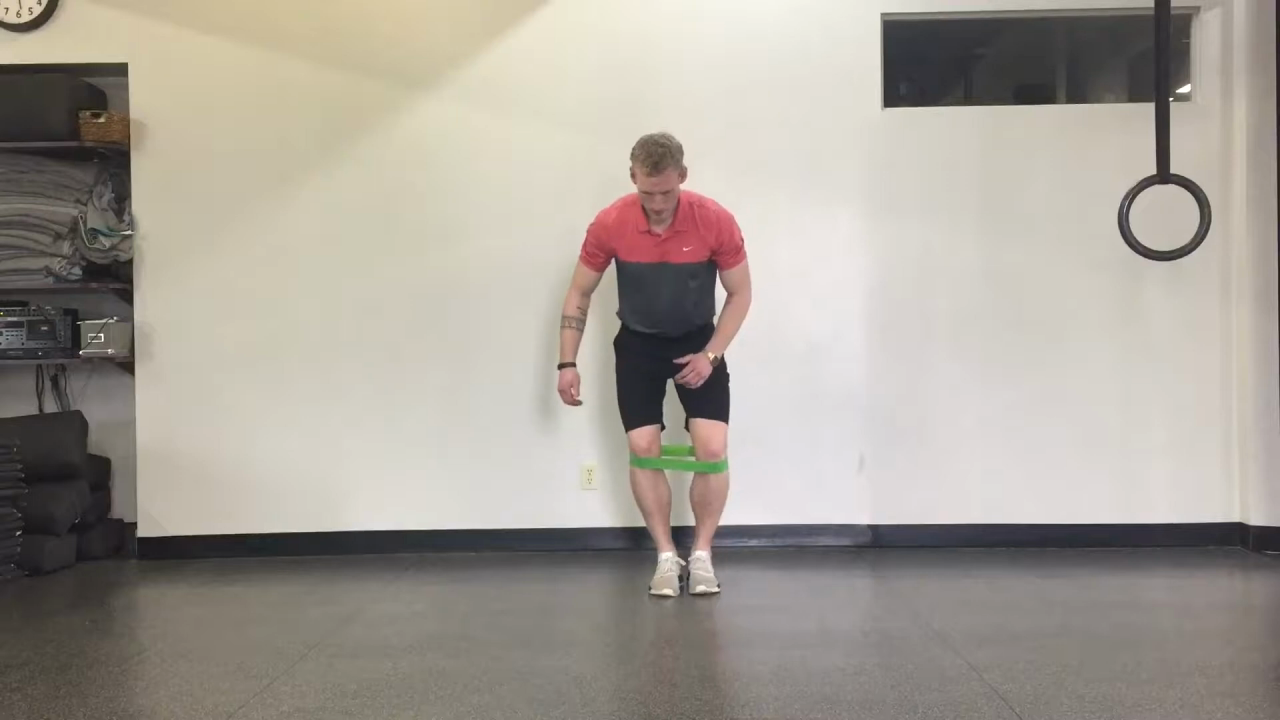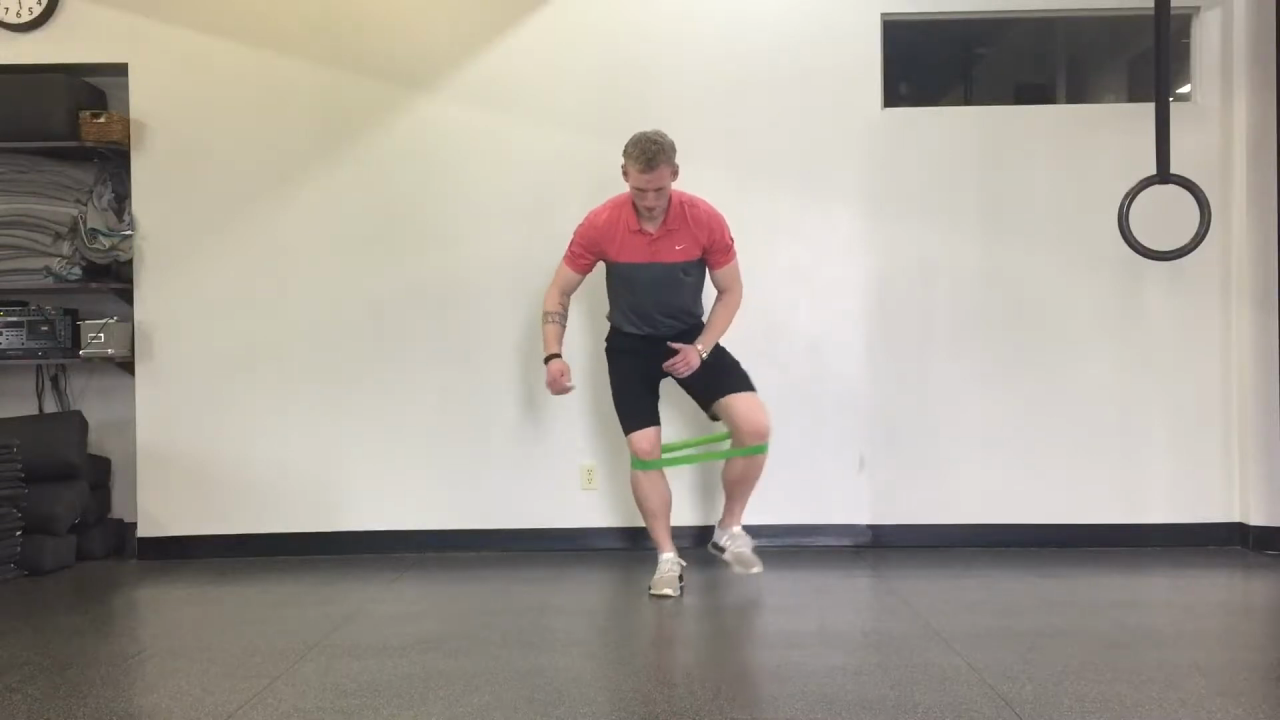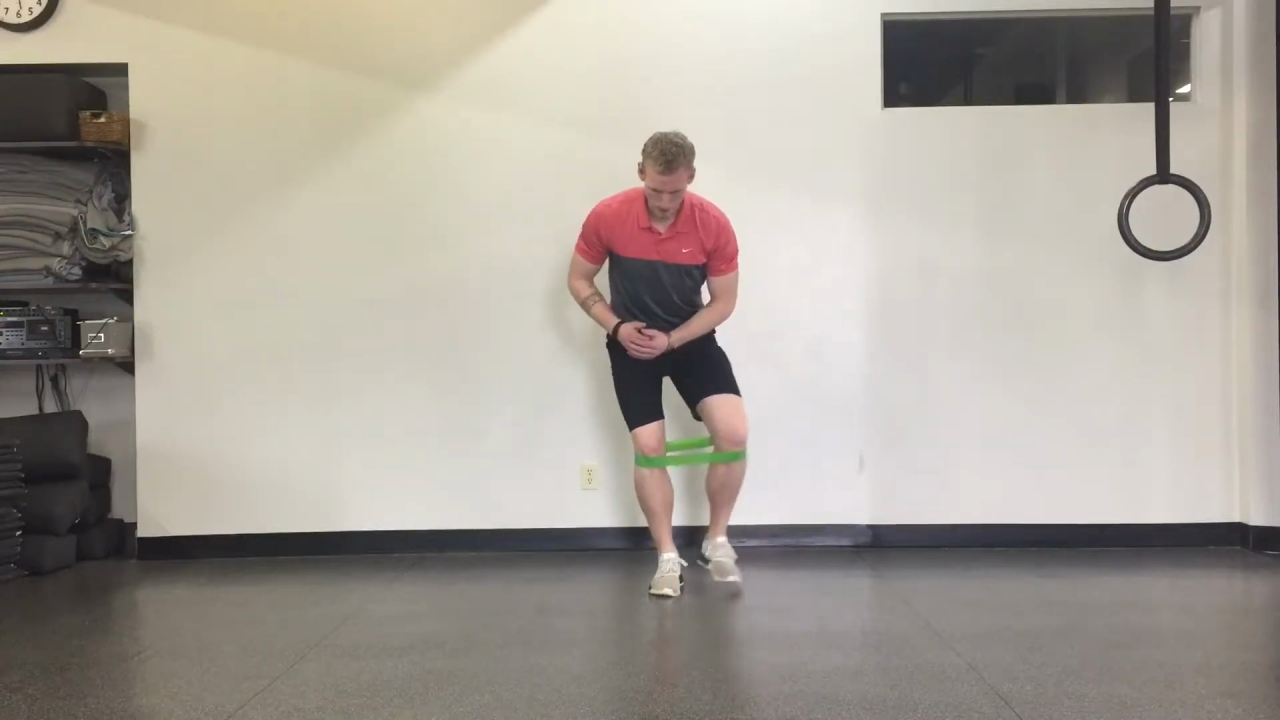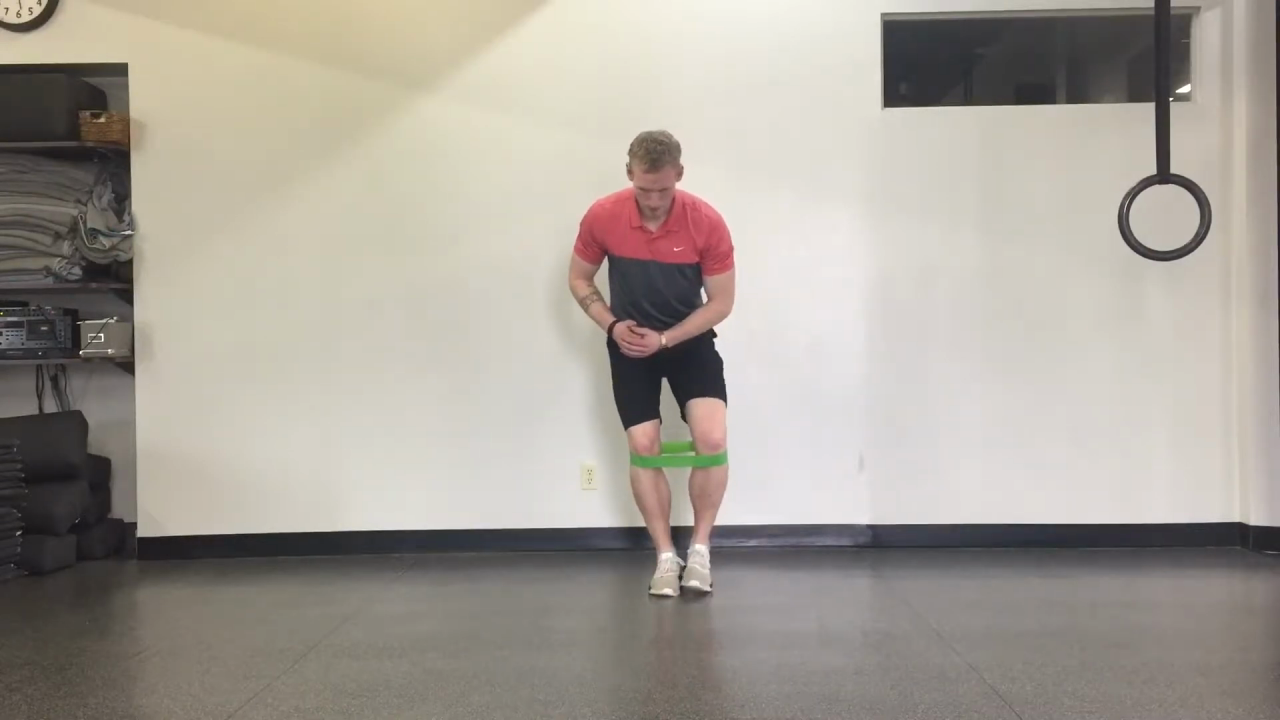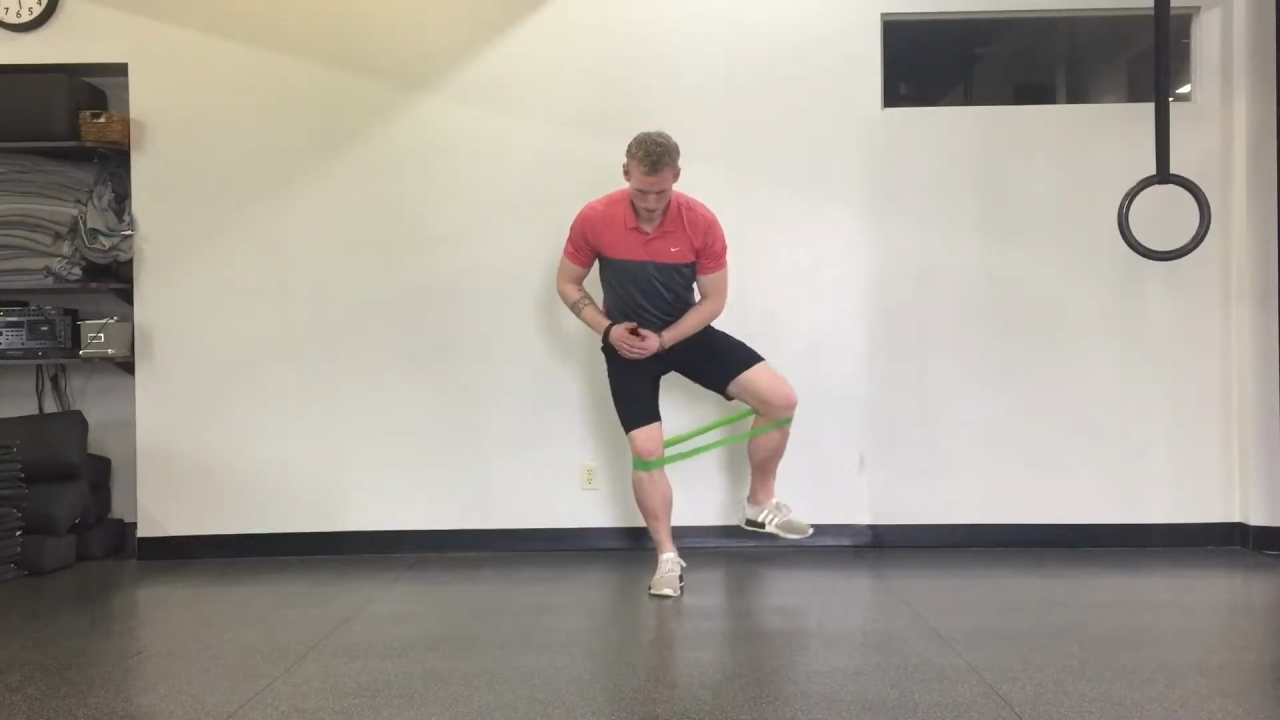
dt=1s
person 1, frame 1
left shoulder: (716, 221)
right shoulder: (609, 225)
left elbow: (740, 294)
right elbow: (579, 294)
left wrist: (711, 354)
right wrist: (567, 363)
left hip: (697, 341)
right hip: (638, 344)
left knee: (712, 448)
right knee: (643, 448)
left ankle: (701, 555)
right ankle: (666, 557)
person 1, frame 2
left shoulder: (704, 220)
right shoulder: (599, 225)
left elbow: (731, 291)
right elbow: (558, 292)
left wrist: (701, 348)
right wrist: (553, 356)
left hip: (689, 339)
right hip: (629, 345)
left knee: (754, 426)
right knee: (644, 451)
left ankle: (730, 529)
right ankle: (667, 558)
person 1, frame 3
left shoulder: (714, 223)
right shoulder: (607, 216)
left elbow: (723, 301)
right elbow: (579, 280)
left wrist: (670, 340)
right wrist: (617, 327)
left hip: (691, 338)
right hip: (631, 342)
left knee: (733, 433)
right knee: (649, 447)
left ankle: (716, 541)
right ankle: (668, 558)
person 1, frame 4
left shoulder: (706, 222)
right shoulder: (601, 217)
left elbow: (721, 302)
right elbow: (579, 279)
left wrist: (665, 339)
right wrist: (612, 325)
left hip: (689, 339)
right hip: (630, 344)
left knee: (711, 439)
right knee: (644, 446)
left ankle: (700, 547)
right ankle: (665, 556)
person 1, frame 5
left shoulder: (701, 222)
right shoulder: (594, 220)
left elbow: (713, 300)
right elbow: (567, 284)
left wrist: (662, 340)
right wrist: (608, 330)
left hip: (688, 332)
right hip: (627, 343)
left knee: (781, 399)
right knee: (647, 451)
left ankle: (761, 504)
right ankle: (667, 558)
